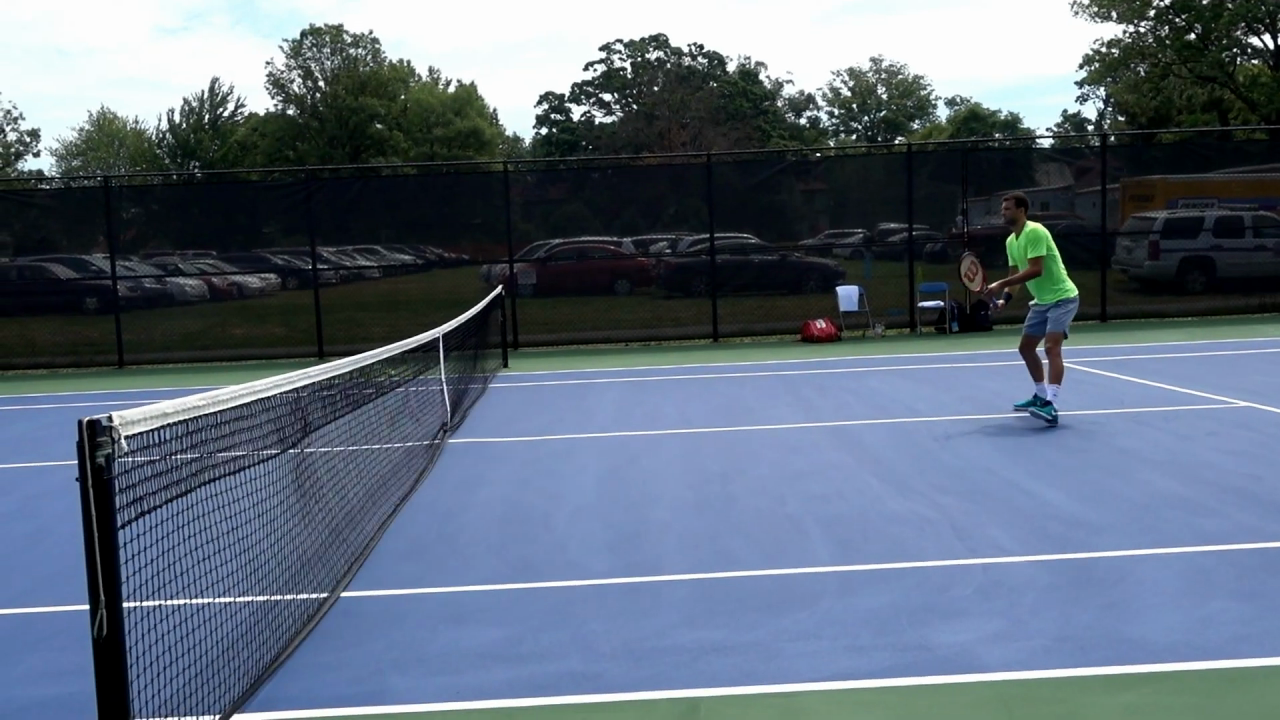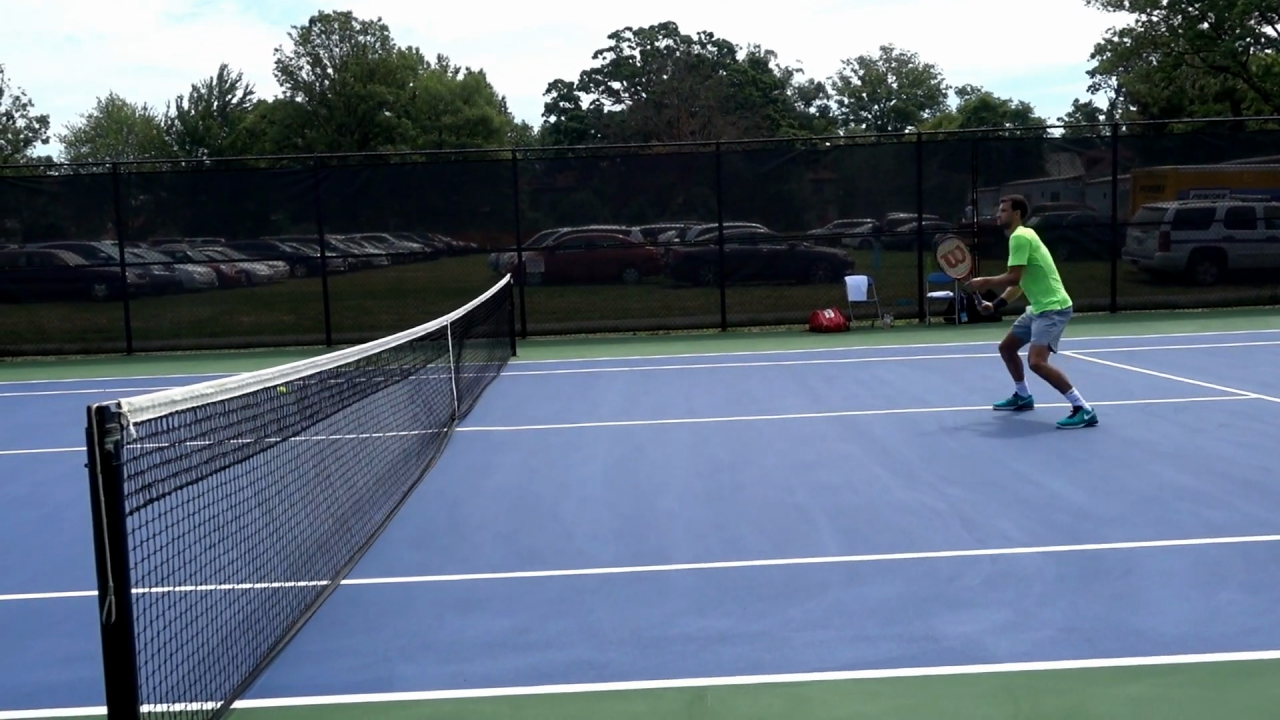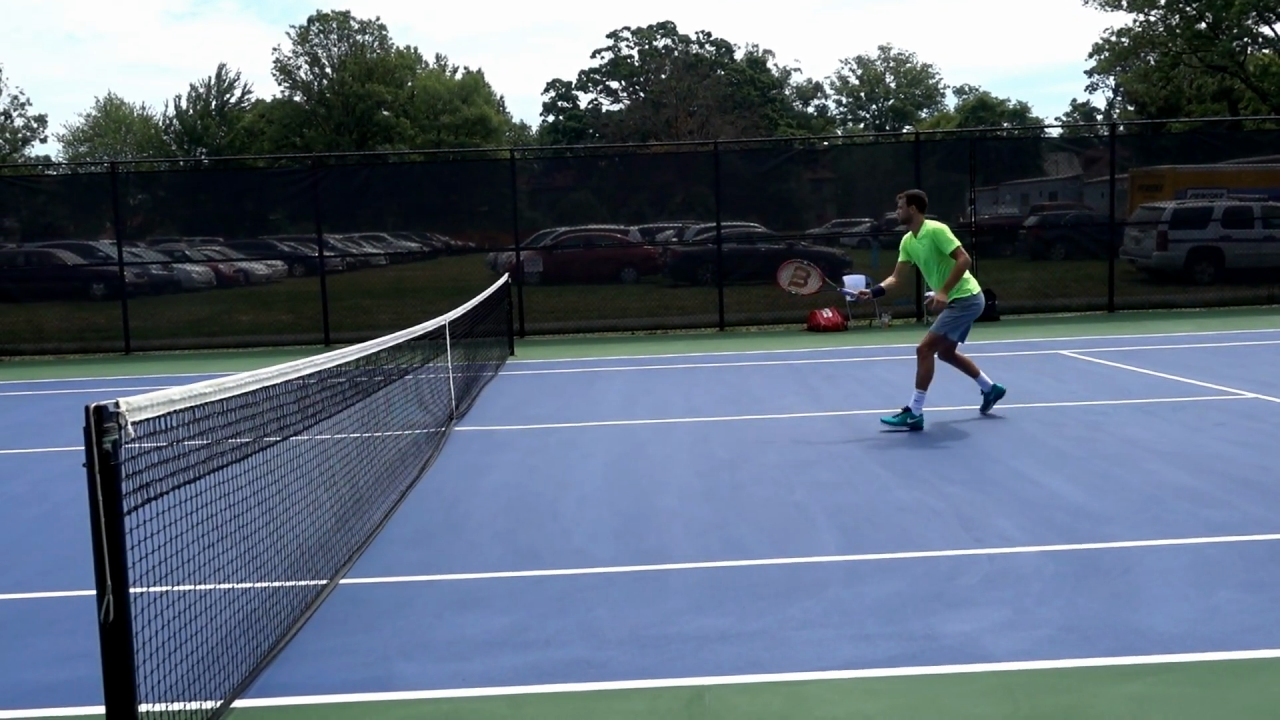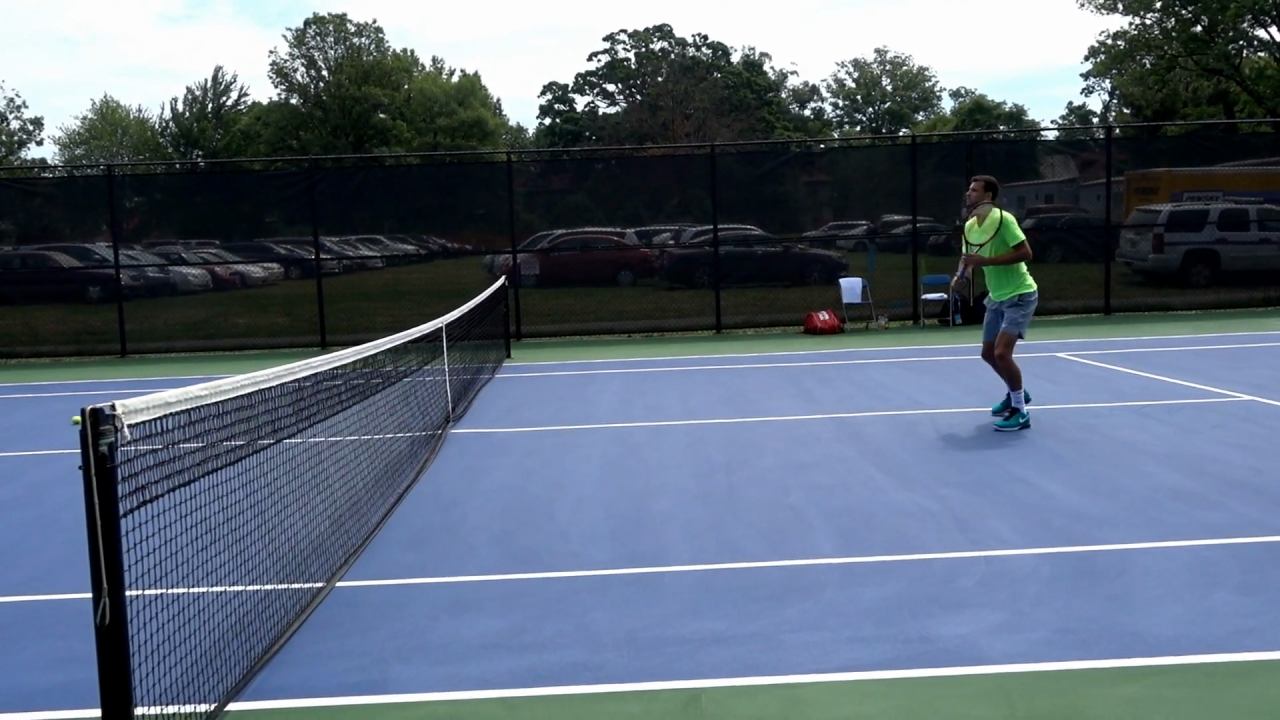
dt=1s
person 1, frame 1
left shoulder: (1034, 231)
right shoulder: (1011, 241)
left elbow: (1036, 269)
right elbow: (1015, 275)
left wrist: (1000, 285)
right wrist: (1004, 299)
left hip: (1062, 297)
right hip: (1042, 300)
left knee: (1052, 348)
right knee: (1025, 348)
left ankle: (1051, 407)
right ankle: (1043, 396)
person 1, frame 2
left shoulder: (1021, 237)
right shoulder: (1016, 239)
left elbow: (1013, 278)
right elbow: (1017, 286)
left wrist: (984, 282)
right wrist: (995, 304)
left hip: (1055, 309)
right hip: (1039, 309)
left knee: (1037, 362)
right knee: (1007, 348)
left ankle: (1083, 408)
right ankle: (1022, 395)
person 1, frame 3
left shoulder: (936, 229)
right shoulder: (907, 241)
left elbow: (964, 260)
right elbow: (896, 278)
left wrist: (943, 291)
right wrist: (874, 291)
left hip: (967, 298)
right hip: (959, 300)
left knee: (924, 349)
right knee: (946, 353)
left ankle: (914, 413)
right ankle: (990, 388)
person 1, frame 4
left shoulder: (1003, 219)
right shoulder: (969, 226)
left elbow: (1025, 253)
right elbow: (966, 262)
left wrist: (988, 259)
left hip: (1021, 295)
right hip: (996, 298)
left knee: (1002, 353)
right knee: (988, 353)
left ankle: (1019, 411)
right ankle: (1014, 395)
